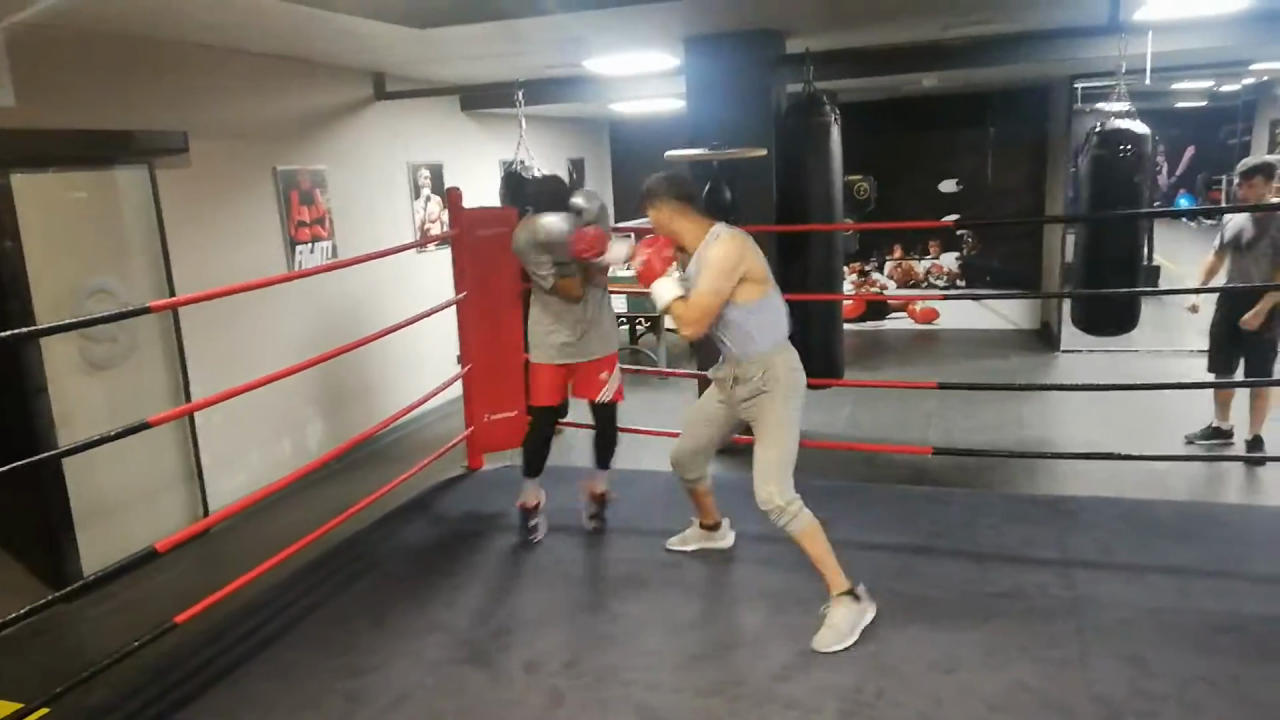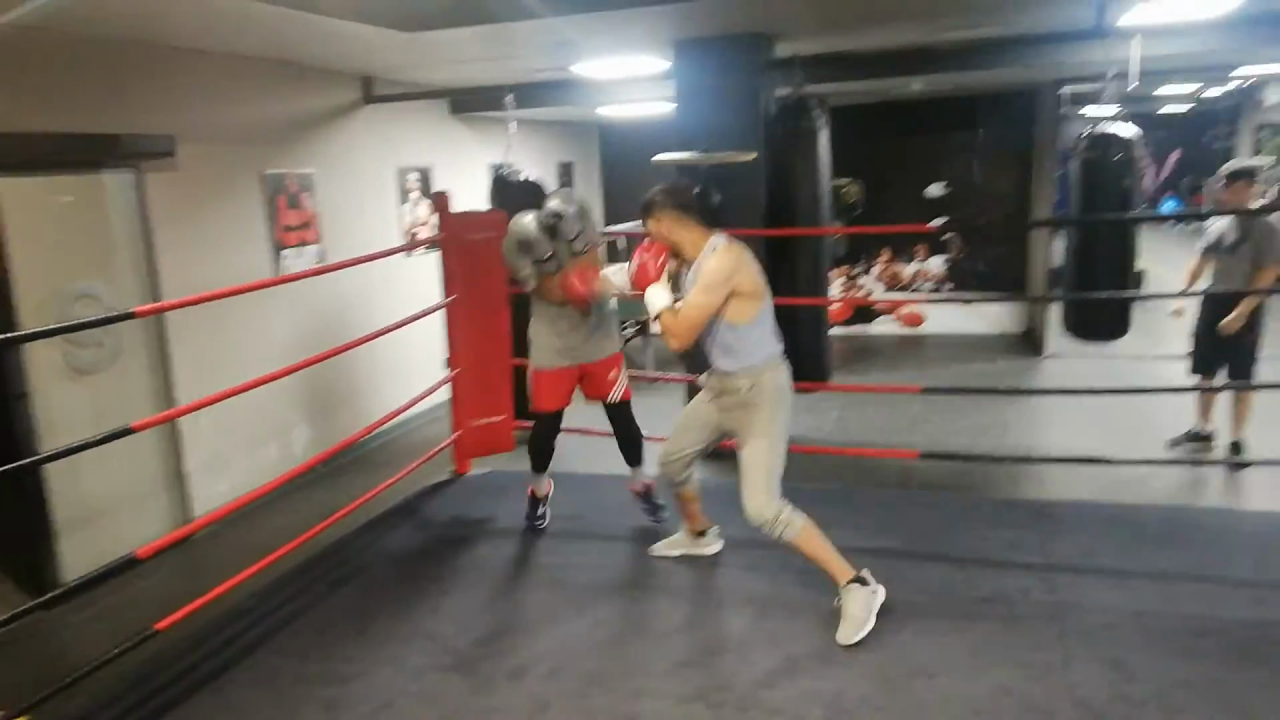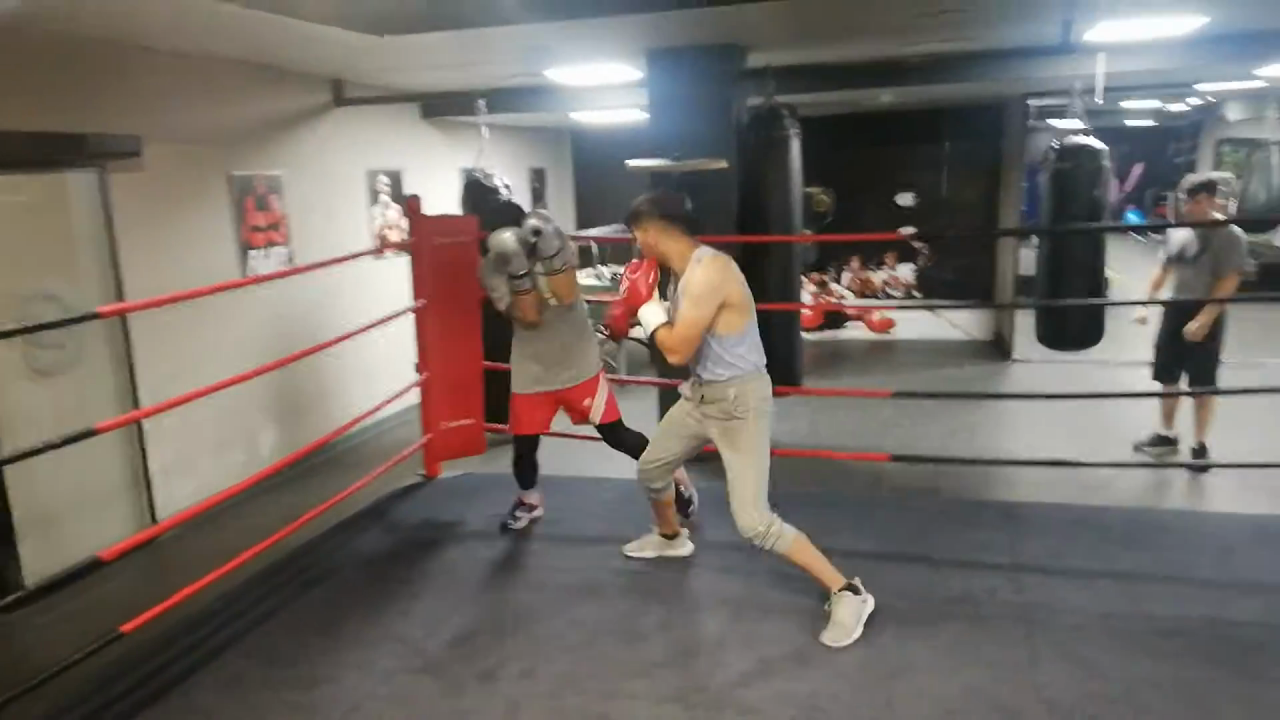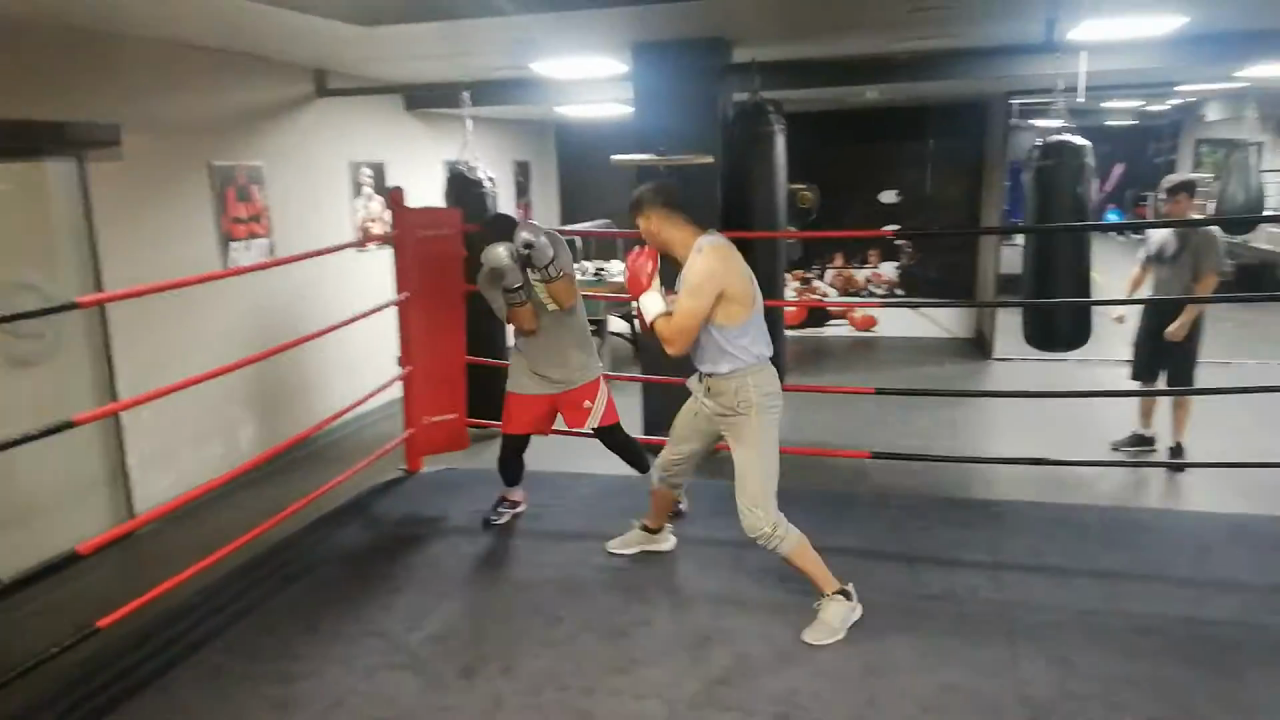
dt=0.1s
person 1, frame 1
left shoulder: (724, 249)
right shoulder: (701, 248)
left elbow: (691, 326)
left wrist: (659, 278)
left hip: (770, 378)
right hip: (733, 374)
left knee: (774, 496)
right knee: (686, 456)
left ankle: (848, 596)
right ankle: (713, 527)
person 1, frame 2
left shoulder: (722, 261)
right shoulder: (700, 258)
left elbow: (679, 339)
left wrist: (653, 287)
left hip: (759, 391)
right hip: (722, 385)
left knee: (762, 508)
right knee: (673, 460)
left ankle: (856, 586)
right ankle: (699, 533)
person 1, frame 3
left shoulder: (706, 274)
right shoulder: (695, 267)
left elbow: (677, 352)
left wrist: (646, 303)
right wrist: (650, 312)
left hip: (740, 402)
right hip: (703, 396)
left knee: (754, 522)
right knee: (651, 468)
left ankle: (849, 593)
right ankle: (670, 537)
person 1, frame 4
left shoulder: (708, 262)
right shoulder: (703, 250)
left elbow: (675, 342)
left wrist: (646, 290)
right wrist: (657, 300)
left hip: (747, 396)
right hip: (712, 388)
left knee: (759, 520)
right knee: (670, 465)
left ankle: (839, 596)
right ankle: (653, 531)
person 2, frame 1
left shoulder: (587, 215)
right shoulder: (525, 238)
left elbow: (600, 278)
right elbow: (570, 292)
left wrist: (590, 235)
right wrist: (555, 248)
left hip: (597, 336)
right hip: (550, 341)
left knee: (605, 416)
right knee: (543, 419)
left ankle: (597, 489)
right ankle: (531, 498)
person 2, frame 2
right shoulder: (518, 244)
left elbow: (591, 278)
right elbow: (556, 294)
left wrist: (572, 235)
right wrist: (540, 252)
left hip: (597, 339)
right hip: (552, 348)
left knee: (621, 415)
right knee: (545, 423)
left ankle: (641, 484)
right ankle: (539, 488)
person 2, frame 3
left shoulder: (548, 240)
right shoulder: (493, 269)
left elbow: (568, 295)
right elbow: (528, 316)
left wrist: (549, 249)
right wrist: (514, 270)
left hip: (578, 363)
right hip: (531, 367)
left knee: (614, 432)
right knee: (524, 444)
left ankle: (675, 476)
right ankle: (529, 499)
person 2, frame 4
left shoulder: (550, 242)
right shoulder: (492, 277)
left elbow: (568, 302)
right elbow: (527, 325)
left wrist: (543, 259)
right wrist: (513, 281)
left hip: (576, 367)
right hip: (530, 371)
left knee: (611, 436)
right knee: (512, 444)
right ankle: (512, 496)
person 3, frame 1
right shoulder: (1232, 217)
right wrist: (1198, 290)
right hip: (1229, 299)
right knee: (1222, 368)
left ankle: (1255, 437)
right ankle: (1221, 426)
person 3, frame 2
right shoulder: (1215, 222)
left wrist: (1240, 313)
right wrist: (1183, 293)
left hip: (1244, 307)
right hip: (1213, 302)
left knee: (1240, 379)
right knee: (1205, 372)
left ankle: (1237, 441)
right ankle: (1202, 430)
person 3, frame 3
left shoulder: (1227, 235)
right shoulder: (1177, 231)
left elbow: (1229, 282)
left wrist: (1203, 319)
right wrist: (1145, 303)
left hip: (1205, 315)
right hip: (1175, 310)
left knee: (1203, 385)
right knee: (1168, 378)
left ankle: (1200, 444)
right ankle: (1167, 434)
person 3, frame 4
left shoulder: (1205, 235)
right shoulder: (1156, 232)
left elbow: (1207, 282)
left wrist: (1184, 320)
right wrist: (1124, 301)
left hip: (1183, 315)
right hip: (1155, 310)
left knee: (1180, 384)
right knee: (1146, 377)
left ankle: (1177, 444)
right ankle: (1144, 433)
